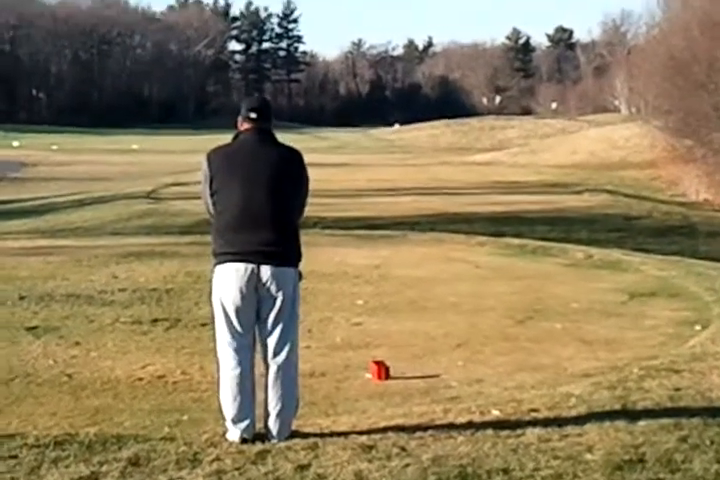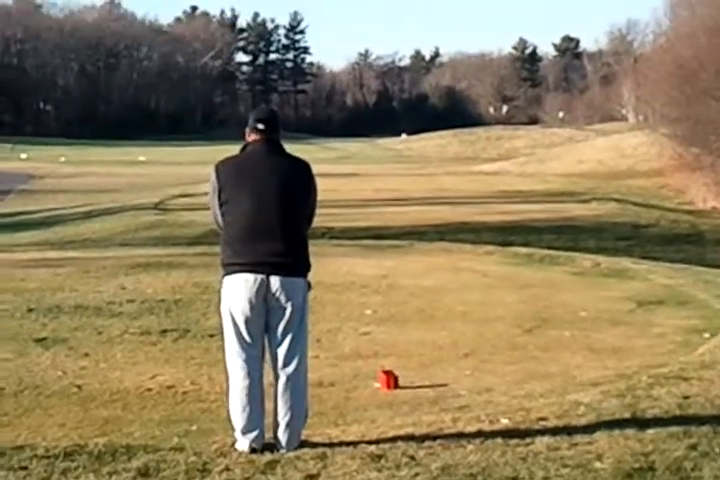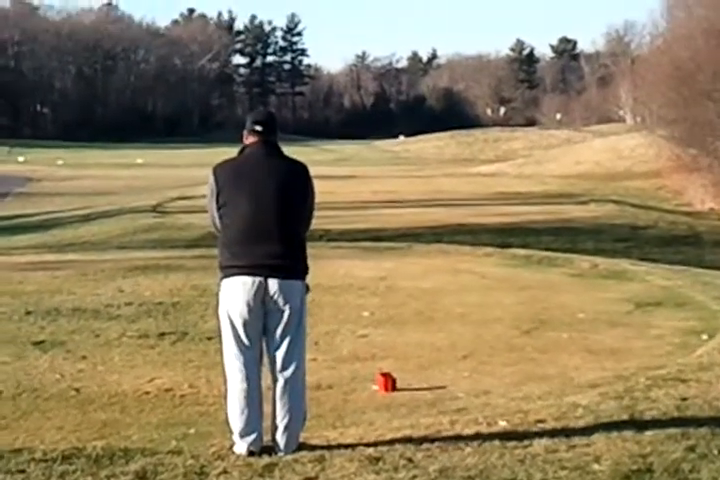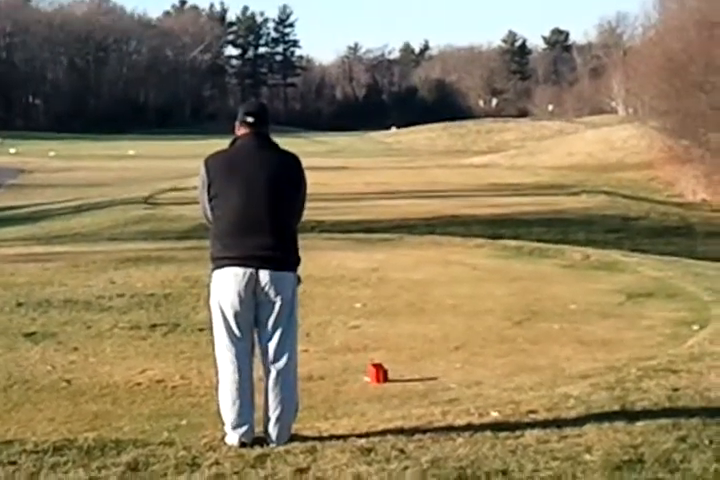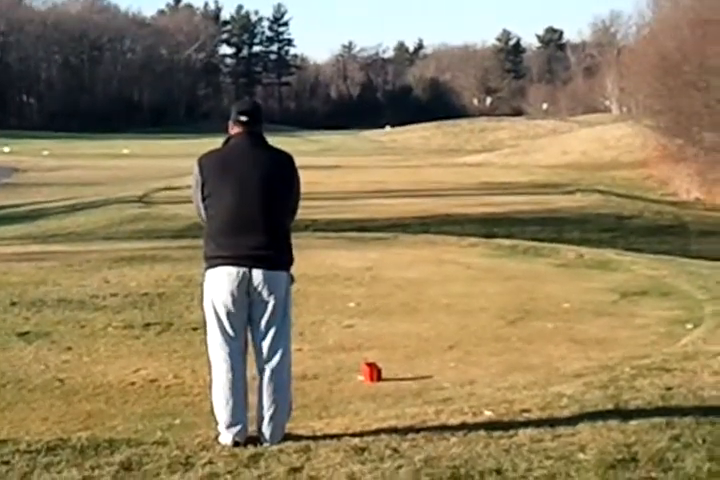
dt=0.2s
person 1, frame 1
left shoulder: (216, 159)
right shoulder: (291, 159)
left elbow: (212, 208)
right elbow: (297, 210)
left hip: (232, 264)
right hip: (280, 265)
left knee: (234, 351)
right knee: (280, 351)
left ankle: (240, 428)
right ankle: (279, 428)
person 1, frame 2
left shoulder: (224, 170)
right shoulder: (300, 170)
left elbow: (220, 220)
right elbow: (306, 220)
left hip: (241, 275)
right hip: (289, 275)
left knee: (244, 361)
right knee: (290, 361)
left ankle: (249, 438)
right ankle: (288, 438)
person 1, frame 3
left shoulder: (222, 173)
right shoulder: (297, 172)
left elbow: (218, 223)
right elbow: (304, 223)
left hip: (239, 277)
right hip: (287, 277)
left knee: (242, 364)
right knee: (288, 363)
left ankle: (247, 441)
right ankle: (287, 441)
person 1, frame 4
left shoulder: (214, 164)
right shoulder: (289, 163)
left elbow: (209, 215)
right elbow: (296, 215)
left hip: (230, 269)
right hip: (278, 269)
left knee: (233, 355)
right knee: (280, 355)
left ankle: (238, 432)
right ankle: (278, 432)
person 1, frame 5
left shoulder: (207, 163)
right shoulder: (283, 162)
left elbow: (203, 213)
left hip: (223, 268)
right hip: (272, 268)
left knee: (226, 354)
right knee: (274, 354)
left ankle: (232, 431)
right ankle: (272, 431)
